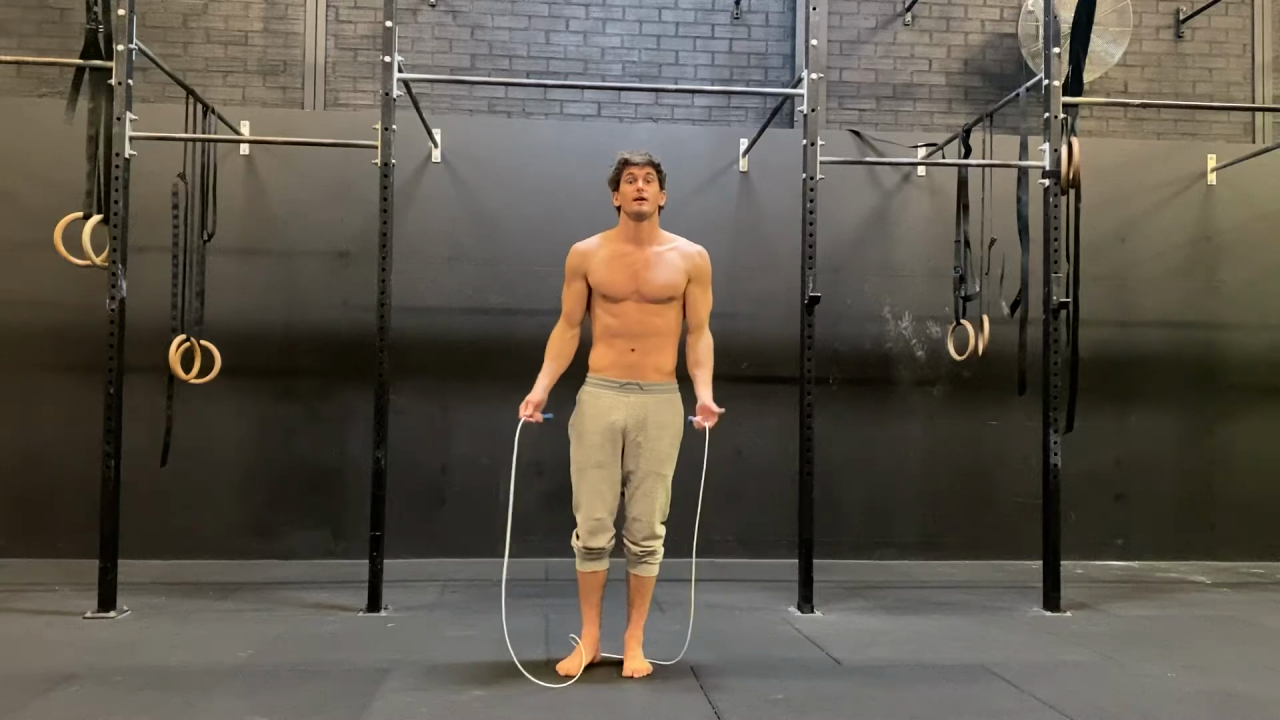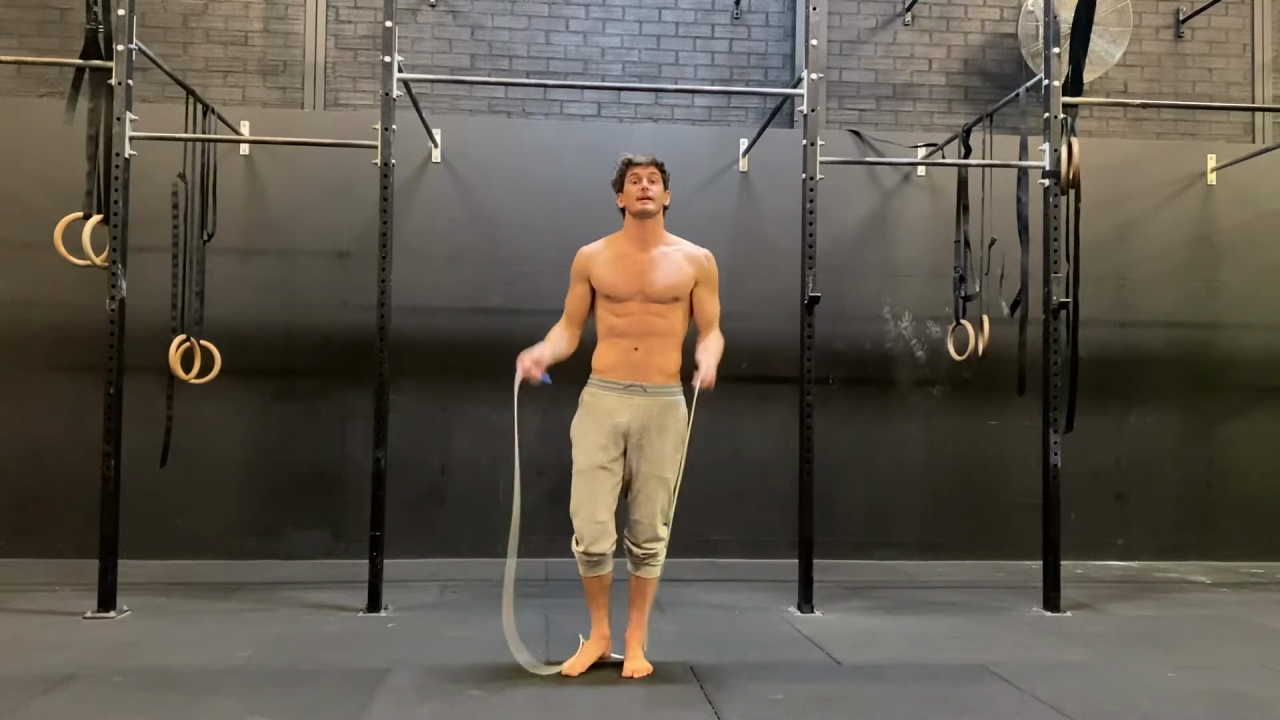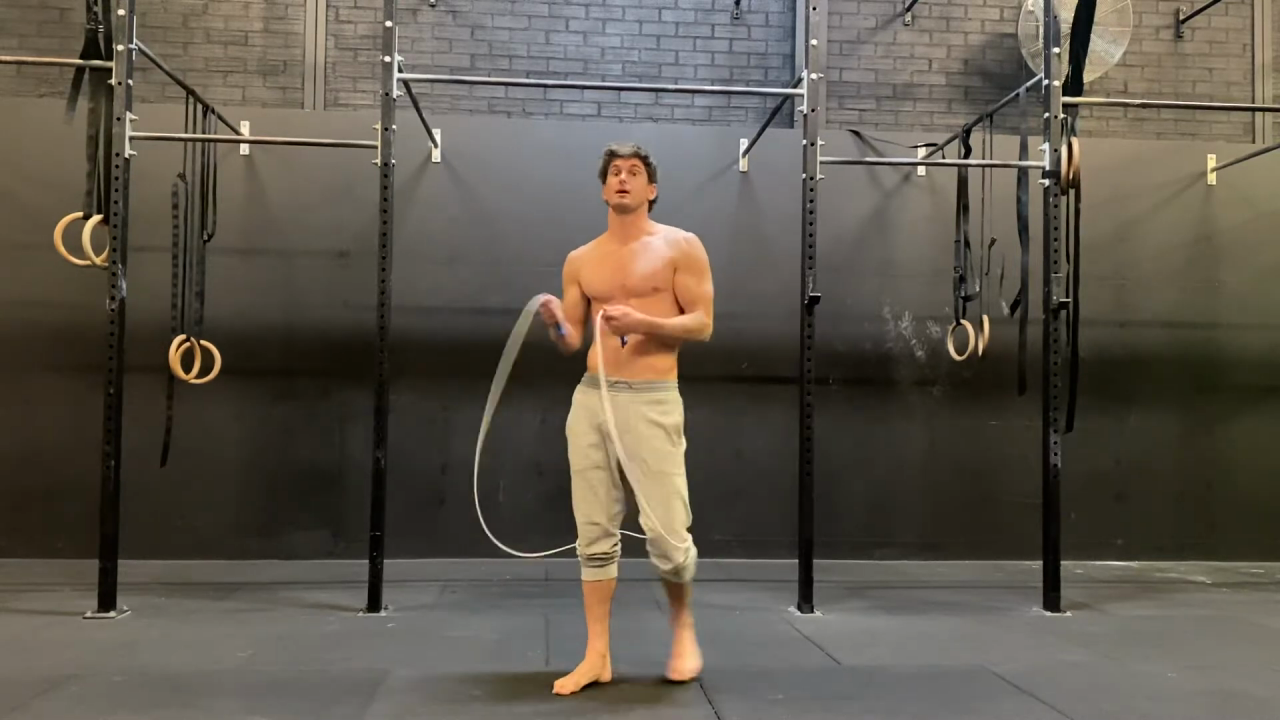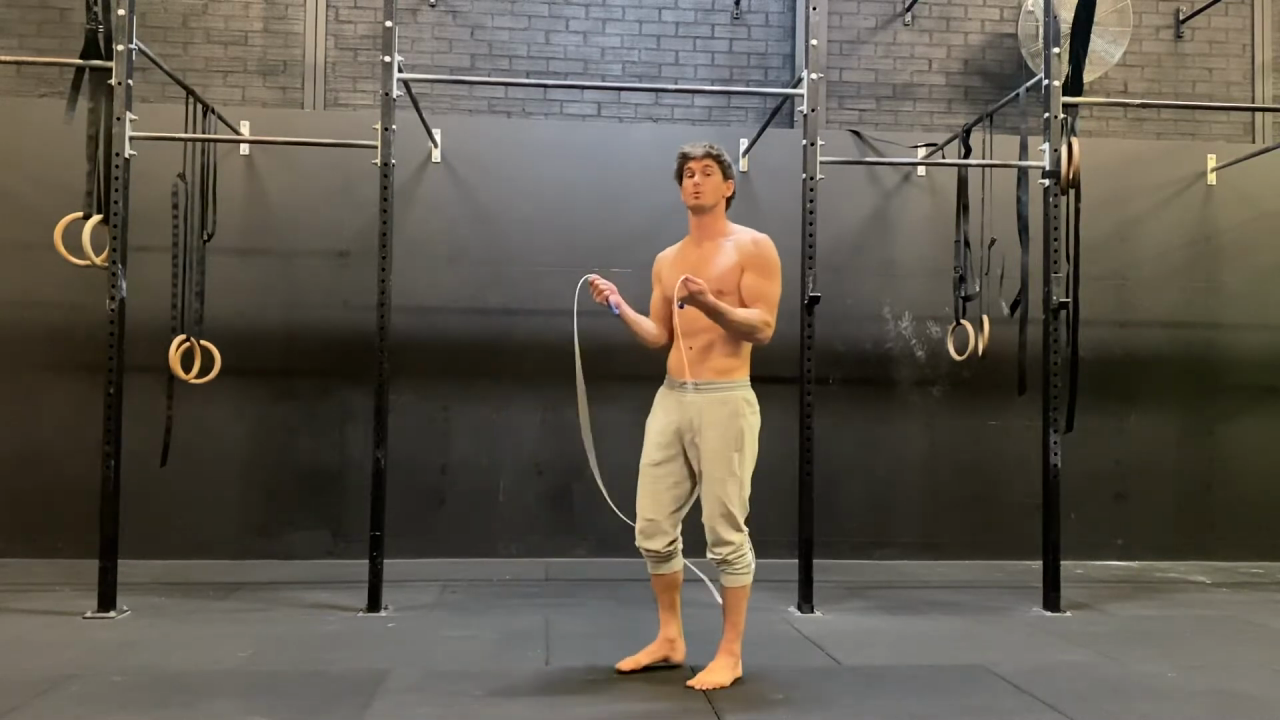
dt=1s
person 1, frame 1
left shoulder: (690, 258)
right shoulder: (586, 254)
left elbow: (699, 332)
right elbow: (567, 327)
left wrist: (703, 392)
right wrist: (541, 387)
left hip: (660, 402)
right hip: (599, 398)
left knee: (646, 529)
right knee: (592, 525)
left ankle: (634, 641)
right ankle: (589, 637)
person 1, frame 2
left shoulder: (696, 260)
right shoulder: (591, 258)
left elbow: (711, 331)
right elbow: (569, 329)
left wrist: (708, 359)
right wrist: (540, 352)
left hip: (663, 405)
right hip: (601, 401)
left knee: (648, 532)
right knee: (591, 529)
left ankle: (635, 640)
right ankle: (598, 632)
person 1, frame 3
left shoulder: (681, 247)
right shoulder: (580, 260)
left elbow: (702, 326)
right elbow: (572, 344)
left wrist: (641, 320)
right wrist: (556, 322)
left hip: (652, 403)
right hip: (590, 400)
left knee: (668, 533)
right knee: (595, 534)
left ankle: (683, 624)
right ankle: (596, 655)
person 1, frame 4
left shoulder: (753, 247)
right shoulder: (666, 260)
left elbow: (763, 328)
left wrist: (709, 303)
right wrist: (619, 306)
left hip: (725, 402)
right hip: (670, 400)
left knee: (726, 535)
right knee: (653, 529)
left ankle: (730, 654)
right ankle: (669, 637)
